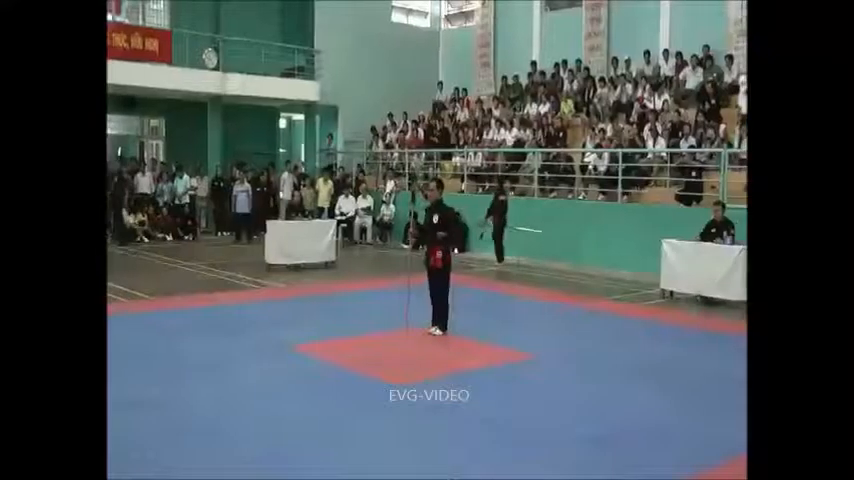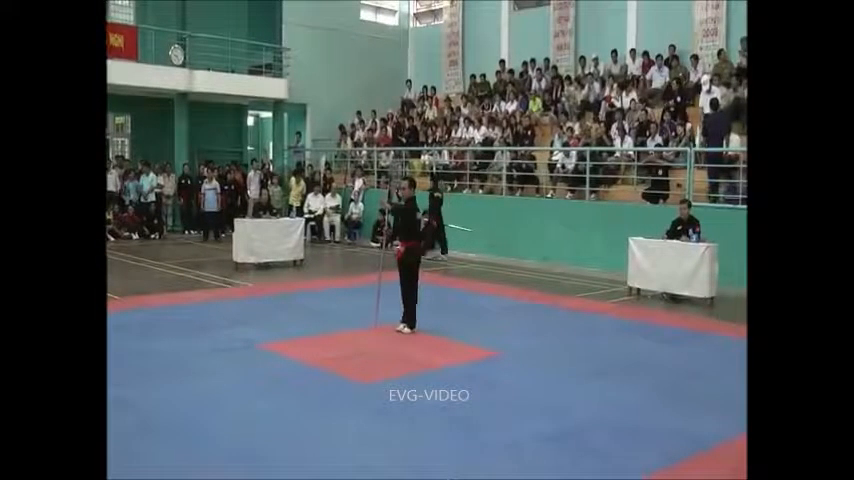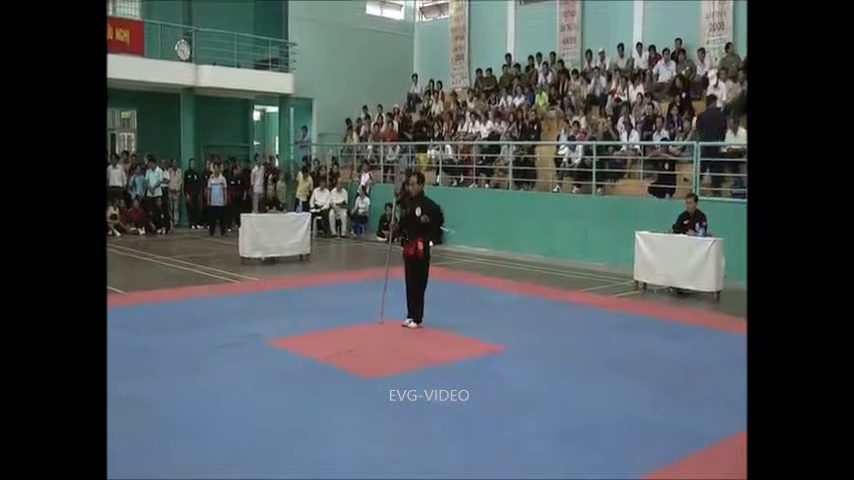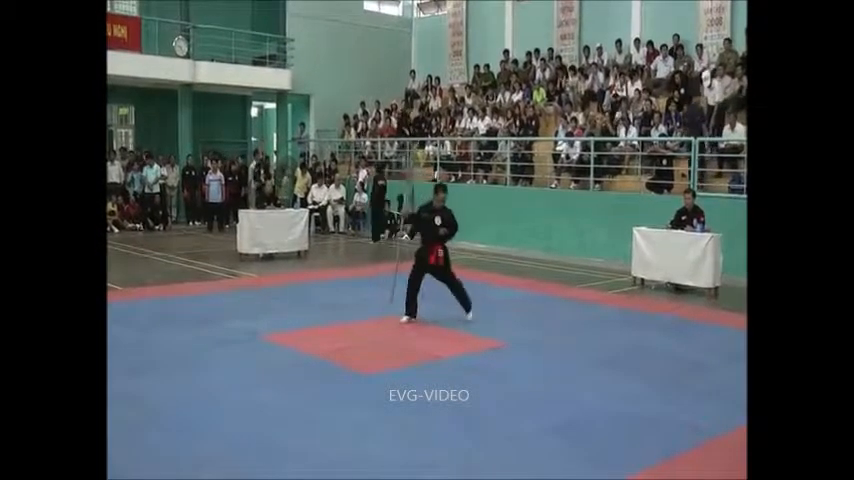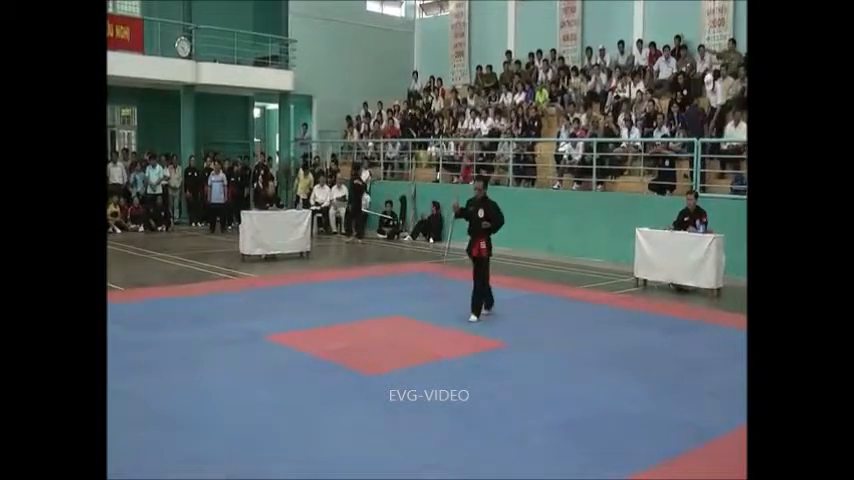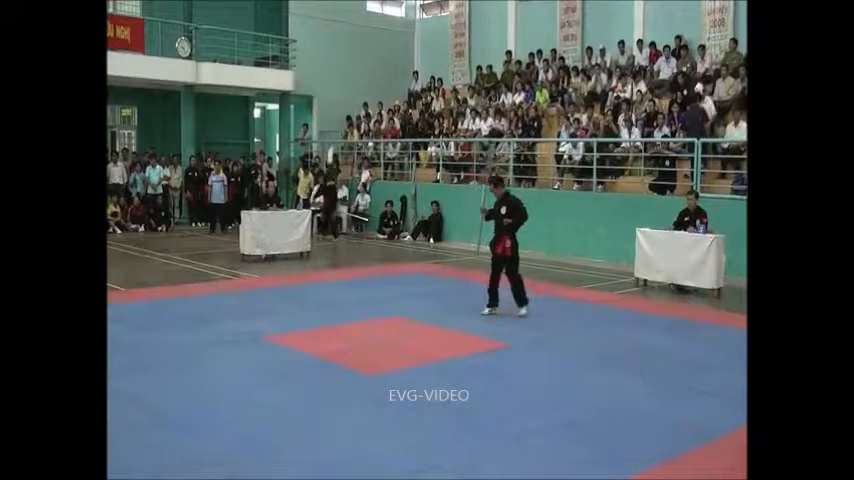
dt=0.7s
person 1, frame 1
left shoulder: (447, 211)
right shoulder: (429, 210)
left elbow: (455, 235)
left wrist: (445, 235)
right wrist: (417, 234)
left hip: (441, 254)
right hip: (431, 253)
left knee: (441, 290)
right knee: (434, 290)
left ankle: (441, 325)
right ankle: (436, 323)
person 1, frame 2
left shoulder: (411, 208)
right shoulder: (406, 207)
left wrist: (391, 208)
right wrist: (391, 233)
left hip: (411, 250)
right hip: (407, 249)
left knee: (410, 286)
right knee: (406, 286)
left ankle: (410, 323)
right ankle: (406, 320)
person 1, frame 3
left shoulder: (428, 204)
right shoulder: (408, 203)
left elbow: (439, 220)
left wrist: (428, 221)
right wrist: (398, 227)
left hip: (421, 246)
right hip: (409, 245)
left knee: (419, 283)
right knee: (410, 282)
left ankle: (417, 319)
right ankle: (411, 316)
person 1, frame 4
left shoulder: (447, 213)
right shoulder: (424, 209)
left elbow: (454, 228)
right elbow: (416, 221)
left wrist: (447, 233)
right wrist: (408, 224)
left hip: (439, 252)
right hip: (424, 250)
left knee: (451, 280)
right knee: (413, 282)
left ankle: (468, 308)
right ankle: (410, 314)
person 1, frame 5
left shoulder: (491, 205)
right shoulder: (471, 202)
left elbow: (500, 220)
left wrist: (490, 226)
right wrist: (458, 211)
left hip: (483, 244)
right hip: (473, 242)
left knee: (479, 278)
right knee: (481, 277)
left ankle: (475, 313)
right ankle: (488, 304)
person 1, frame 6
left shoulder: (514, 201)
right shoulder: (498, 202)
left elbow: (524, 216)
left wrist: (512, 222)
right wrist: (487, 213)
left hip: (508, 241)
right hip: (497, 240)
left knee: (513, 274)
right knee: (494, 274)
left ankle: (522, 305)
right ankle: (491, 305)
